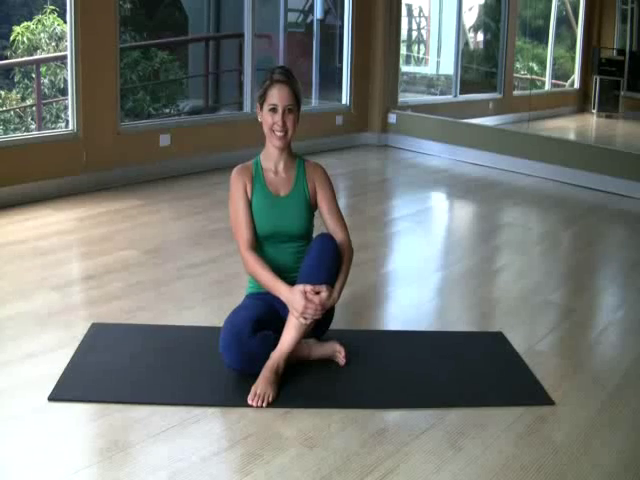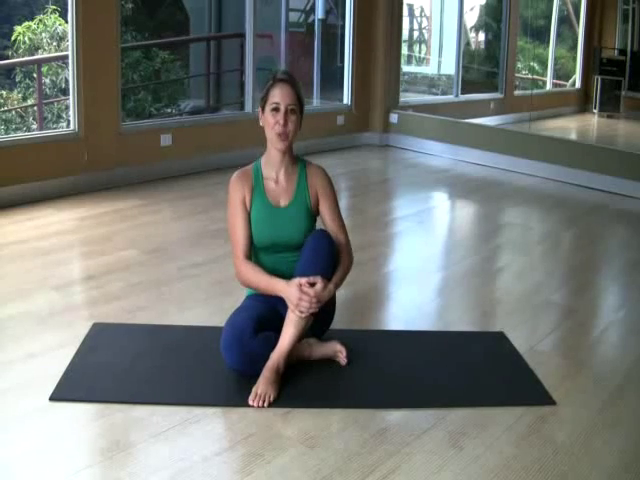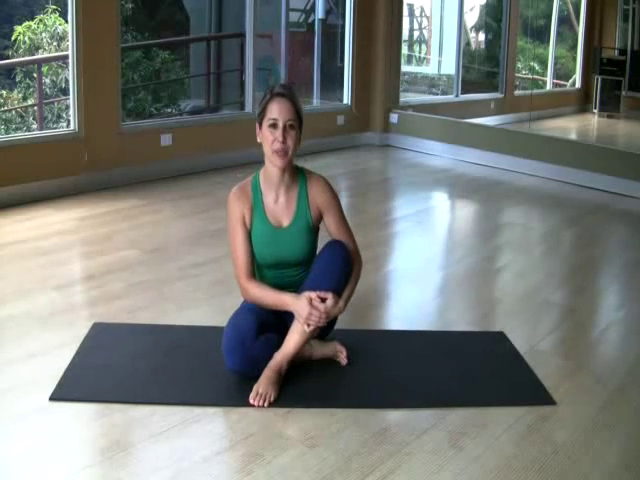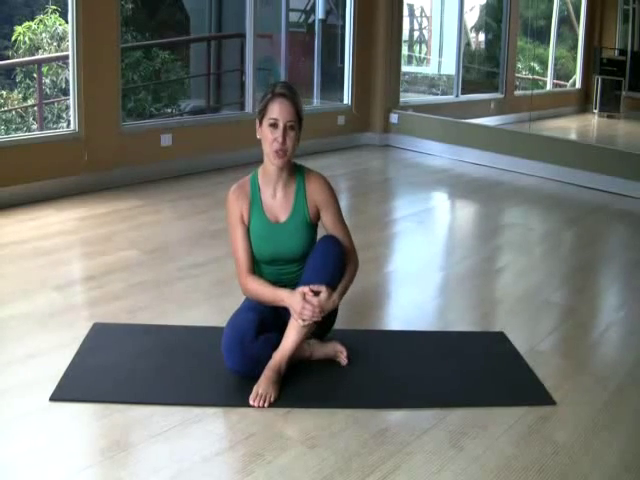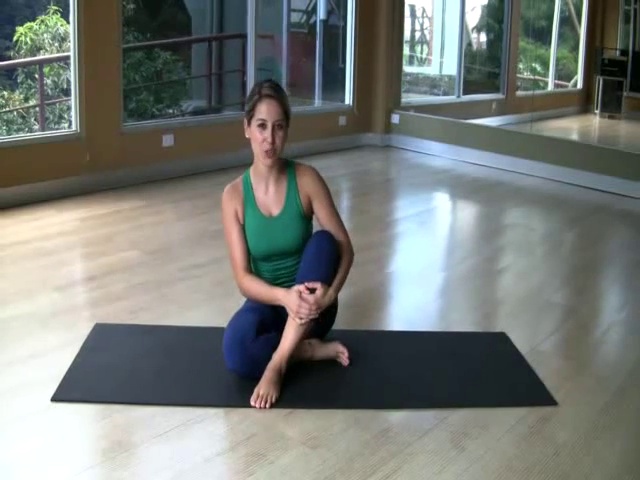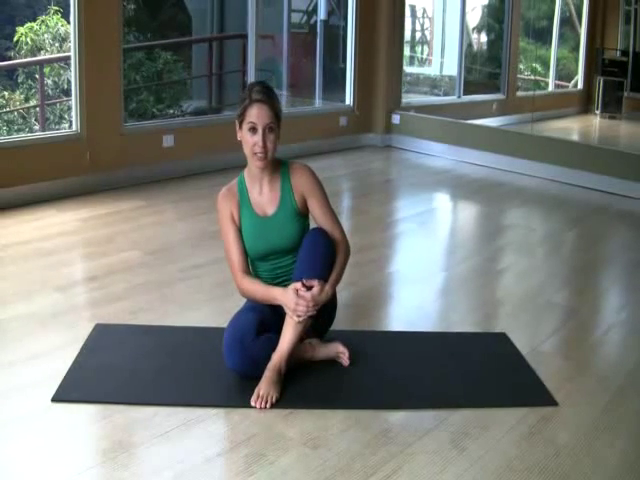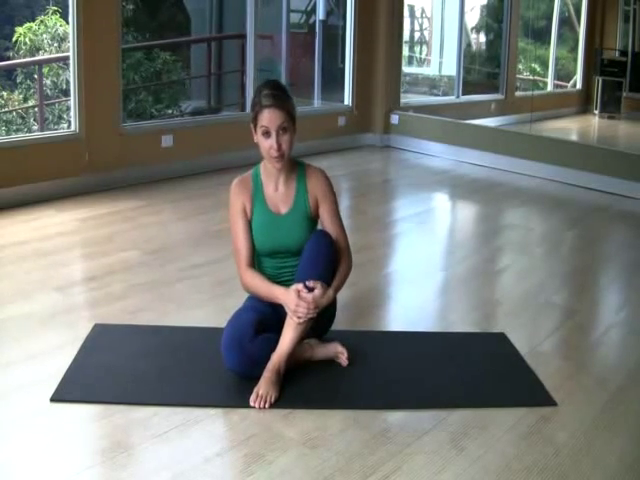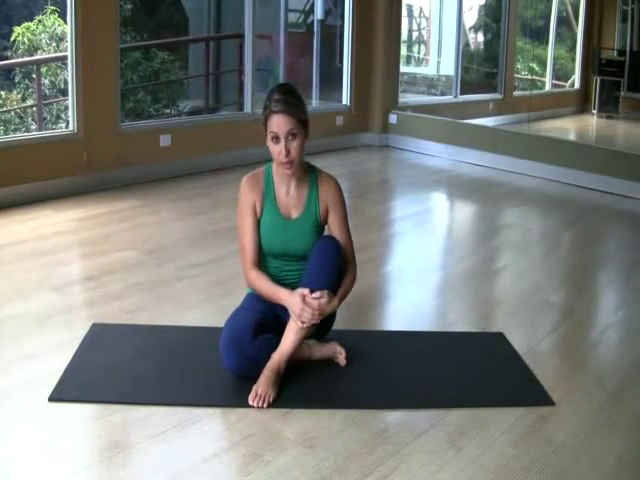
dt=0.5s
person 1, frame 1
left shoulder: (314, 174)
right shoulder: (243, 176)
left elbow: (343, 243)
right elbow: (247, 253)
left wrist: (334, 291)
right wrist: (287, 293)
left hip: (310, 302)
right hip: (265, 296)
left knee: (324, 246)
right knee: (232, 346)
left ankle: (277, 361)
right ankle: (306, 347)
person 1, frame 2
left shoulder: (316, 177)
right shoulder: (242, 181)
left elbow: (345, 251)
right elbow: (242, 266)
left wrist: (329, 287)
right wrist: (284, 288)
left hip: (310, 304)
right hip: (266, 297)
left knee: (320, 242)
right knee: (234, 347)
left ankle: (276, 361)
right ankle: (309, 348)
person 1, frame 3
left shoulder: (317, 189)
right shoulder: (241, 197)
left elbow: (353, 257)
right elbow: (247, 283)
left wrist: (340, 301)
right wrist: (291, 302)
left hip: (312, 307)
right hip: (267, 303)
left knee: (336, 253)
right knee: (235, 351)
left ankle: (279, 362)
right ankle: (310, 349)
person 1, frame 4
left shoulder: (316, 186)
right shoulder: (240, 194)
left elbow: (349, 256)
right elbow: (246, 279)
left wrist: (334, 297)
right wrist: (288, 297)
left hip: (310, 306)
right hip: (267, 301)
left knee: (330, 247)
right knee: (235, 351)
left ankle: (278, 362)
right ankle: (309, 349)
person 1, frame 5
left shoulder: (307, 179)
right shoulder: (234, 195)
left elbow: (345, 247)
right elbow: (243, 278)
left wrist: (330, 292)
right wrist: (284, 296)
left hip: (310, 304)
right hip: (268, 301)
left knee: (323, 242)
right knee: (236, 351)
left ankle: (278, 363)
right ankle: (310, 349)
person 1, frame 6
left shoulder: (300, 177)
right shoulder: (229, 198)
left elbow: (341, 243)
right elbow: (242, 279)
left wrist: (327, 288)
right wrist: (282, 295)
left hip: (310, 303)
right hip: (268, 301)
left knee: (318, 239)
right knee: (236, 351)
left ankle: (279, 362)
right ankle: (311, 349)
person 1, frame 7
left shoulder: (316, 180)
right shoulder: (242, 188)
left elbow: (344, 255)
right elbow: (245, 272)
left wrist: (329, 292)
right wrist: (283, 295)
left hip: (310, 305)
right hip: (268, 299)
left knee: (321, 243)
right knee: (234, 352)
left ankle: (277, 363)
right ankle: (311, 350)
person 1, frame 8
left shoulder: (327, 187)
right shoulder: (252, 186)
left elbow: (349, 264)
right elbow: (251, 270)
left wrist: (334, 300)
right wrist: (287, 297)
left hip: (312, 306)
right hip: (268, 298)
left knee: (329, 248)
right knee: (233, 351)
left ankle: (277, 362)
right ankle: (308, 350)
